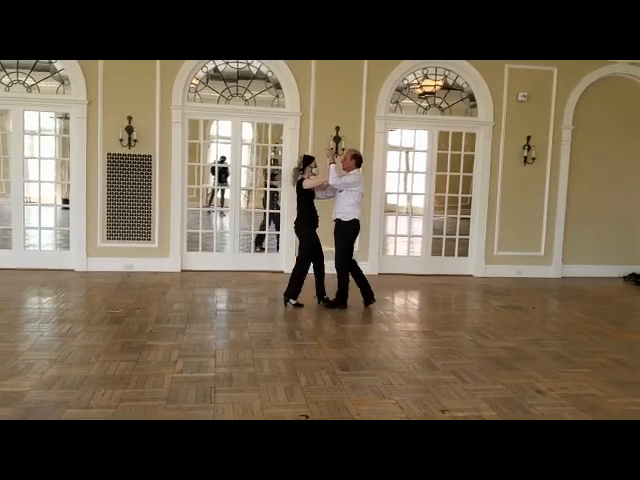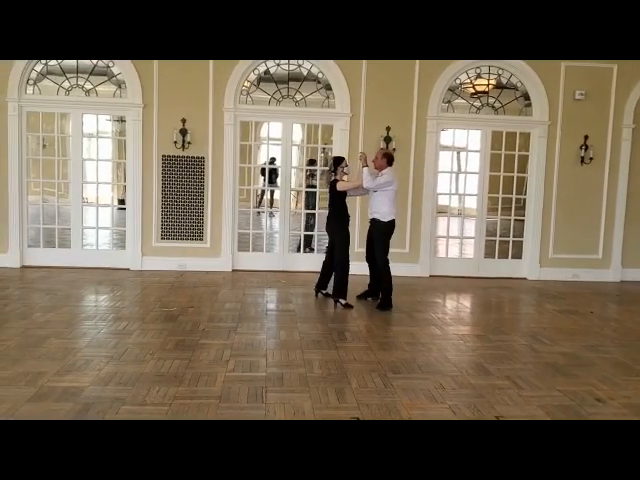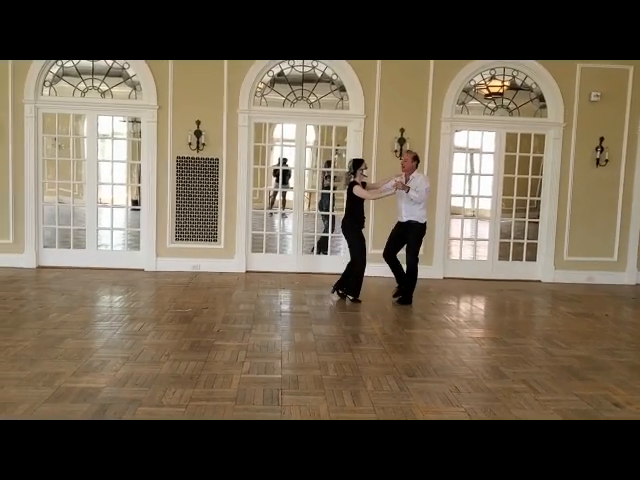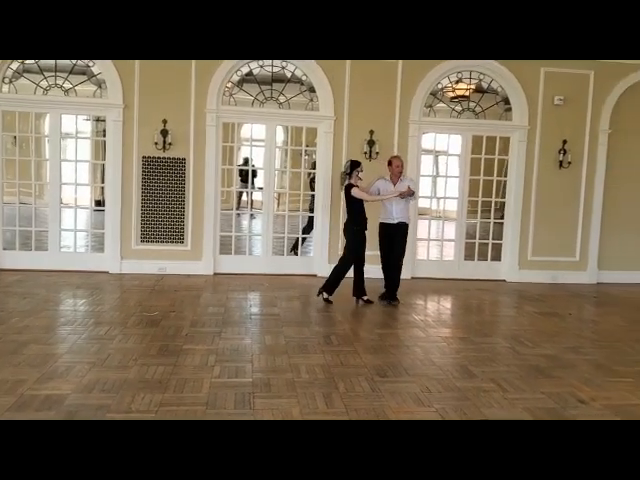
dt=0.7s
person 1, frame 1
left shoulder: (355, 178)
right shoulder: (347, 178)
left elbow: (333, 182)
right elbow: (331, 189)
left wrist: (332, 162)
left hip: (348, 224)
right hip: (345, 224)
left knee: (341, 262)
right knee: (347, 261)
left ankle: (341, 300)
right ankle: (367, 293)
person 1, frame 2
left shoulder: (388, 177)
right shoulder: (378, 176)
left elbow: (368, 185)
right elbow: (362, 189)
left wrist: (365, 165)
left hip: (384, 223)
right hip: (376, 222)
left knee: (381, 260)
right knee: (371, 258)
left ankle: (386, 300)
right ankle: (373, 290)
person 1, frame 3
left shoulder: (422, 179)
right shoulder: (400, 180)
left elbow: (419, 198)
left wrist: (406, 188)
left hip: (417, 224)
right hip: (402, 223)
left knee: (411, 259)
right knee: (388, 253)
left ankle: (407, 294)
right ankle: (403, 285)
person 1, frame 4
left shoulder: (408, 182)
right shoulder: (381, 183)
left elbow: (413, 195)
left wrist: (410, 193)
left hip: (402, 225)
right hip: (385, 224)
left knee: (397, 259)
right knee: (385, 259)
left ankle: (392, 293)
right ankle: (389, 290)
person 2, frame 1
left shoulder: (309, 183)
right shoulder: (303, 182)
left elbow: (323, 189)
right elbow: (324, 181)
left hip: (308, 226)
right hip: (304, 226)
left knee: (318, 259)
right knee: (303, 261)
left ankle: (321, 294)
right ankle: (290, 296)
person 2, frame 2
left shoulder: (340, 183)
right shoulder: (336, 184)
left elbow: (355, 185)
right elbow: (357, 184)
left hip: (335, 225)
right hip: (337, 225)
left knee: (332, 257)
right knee: (342, 261)
left ankle: (320, 287)
right ankle: (340, 297)
person 2, frame 3
left shoulder: (361, 185)
right shoulder: (354, 186)
left elbow: (378, 186)
right elbow: (371, 196)
right wrist: (391, 191)
left hip: (353, 226)
right hip: (352, 226)
left knee: (356, 259)
right knee: (360, 260)
left ankle: (341, 286)
right ankle: (351, 293)
person 2, frame 4
left shoulder: (354, 187)
right shoulder: (351, 188)
left elbow: (367, 191)
right elbow: (370, 198)
right wrist: (392, 195)
left hip: (357, 229)
right hip: (353, 229)
left knee: (359, 262)
right knee: (346, 261)
left ankle: (360, 294)
right ankle: (325, 290)
